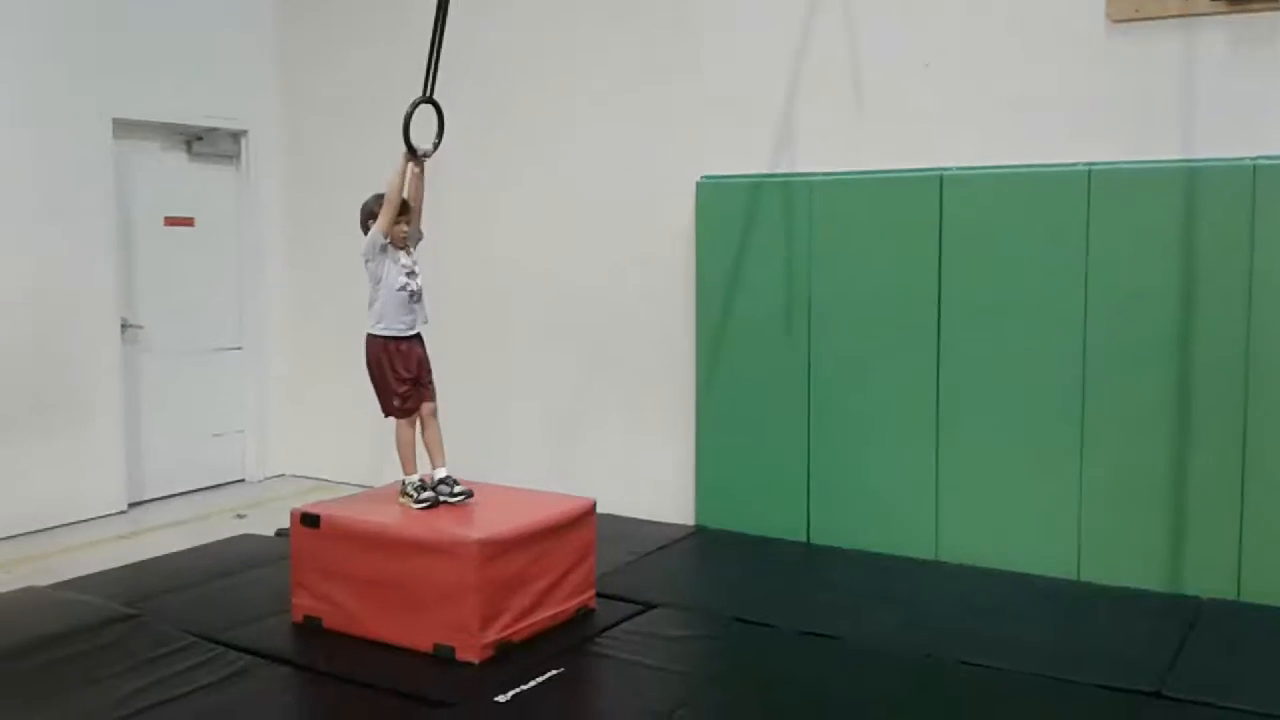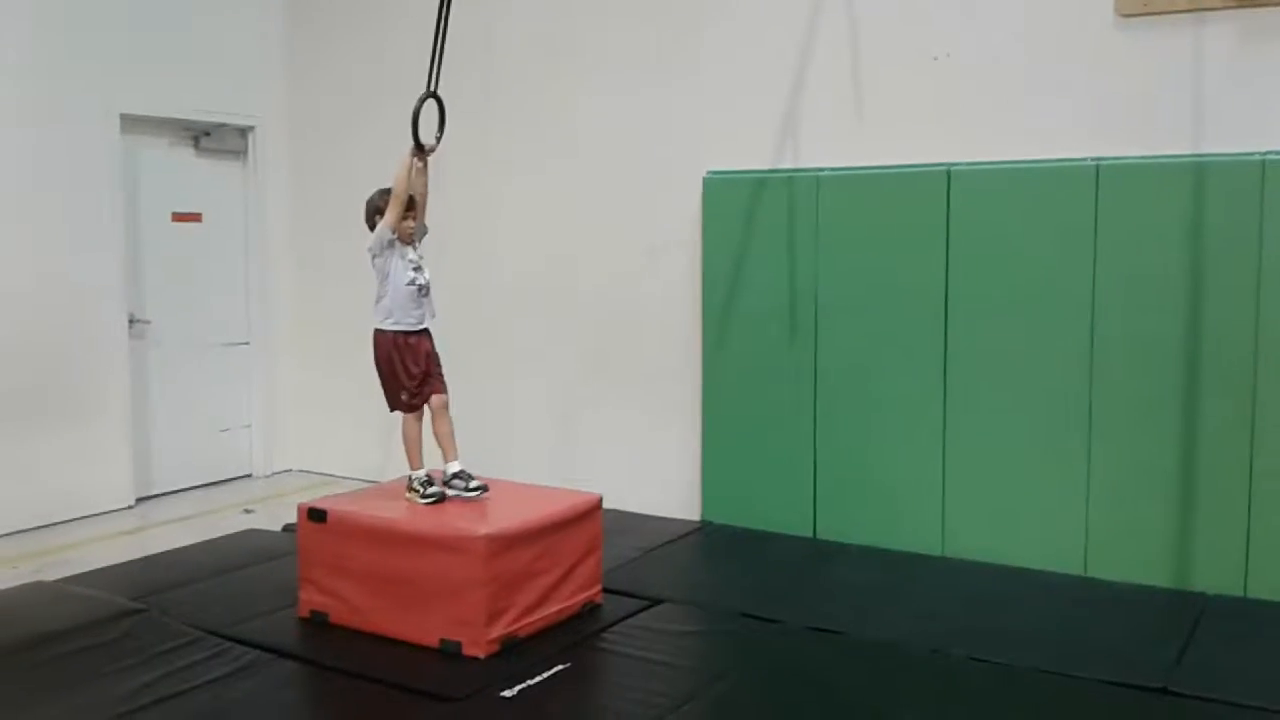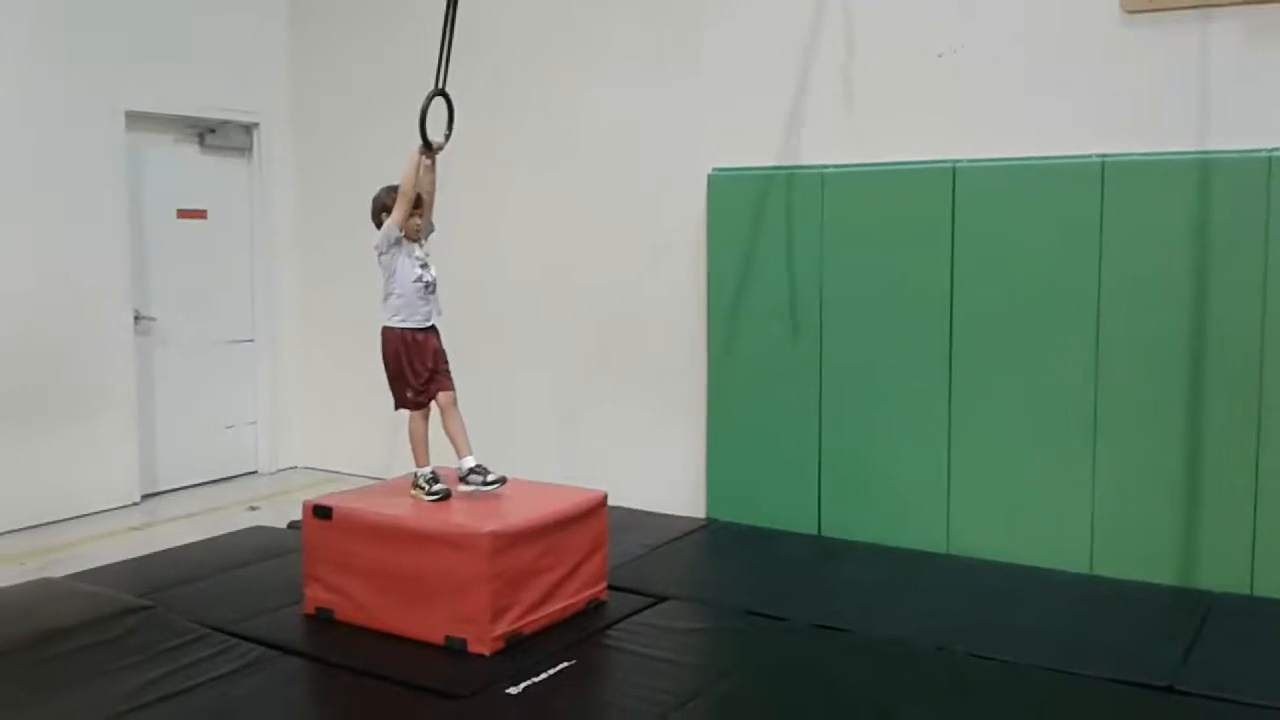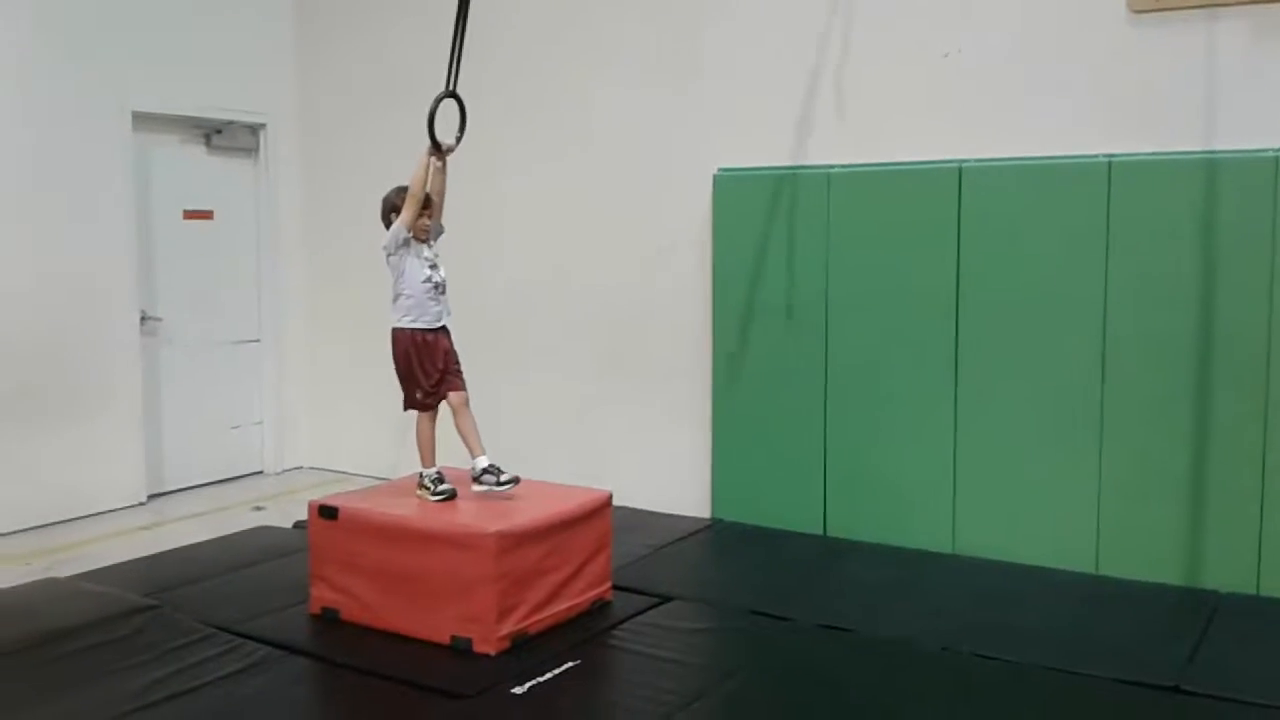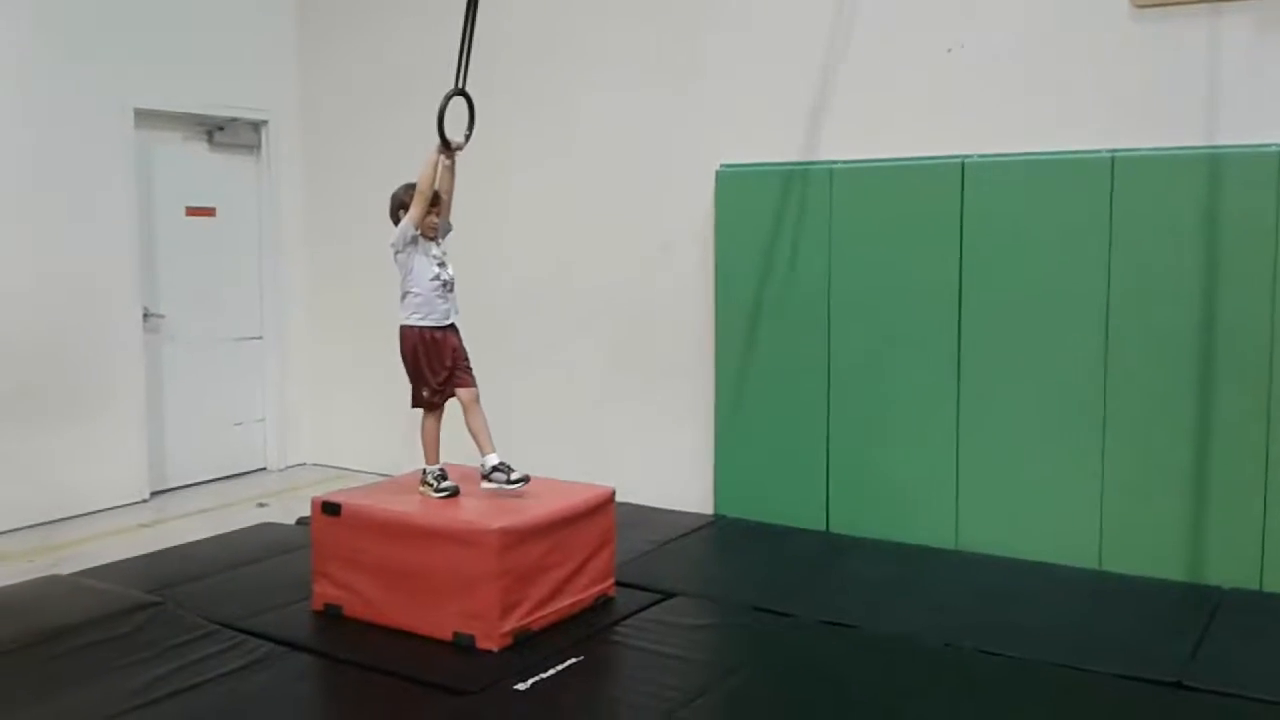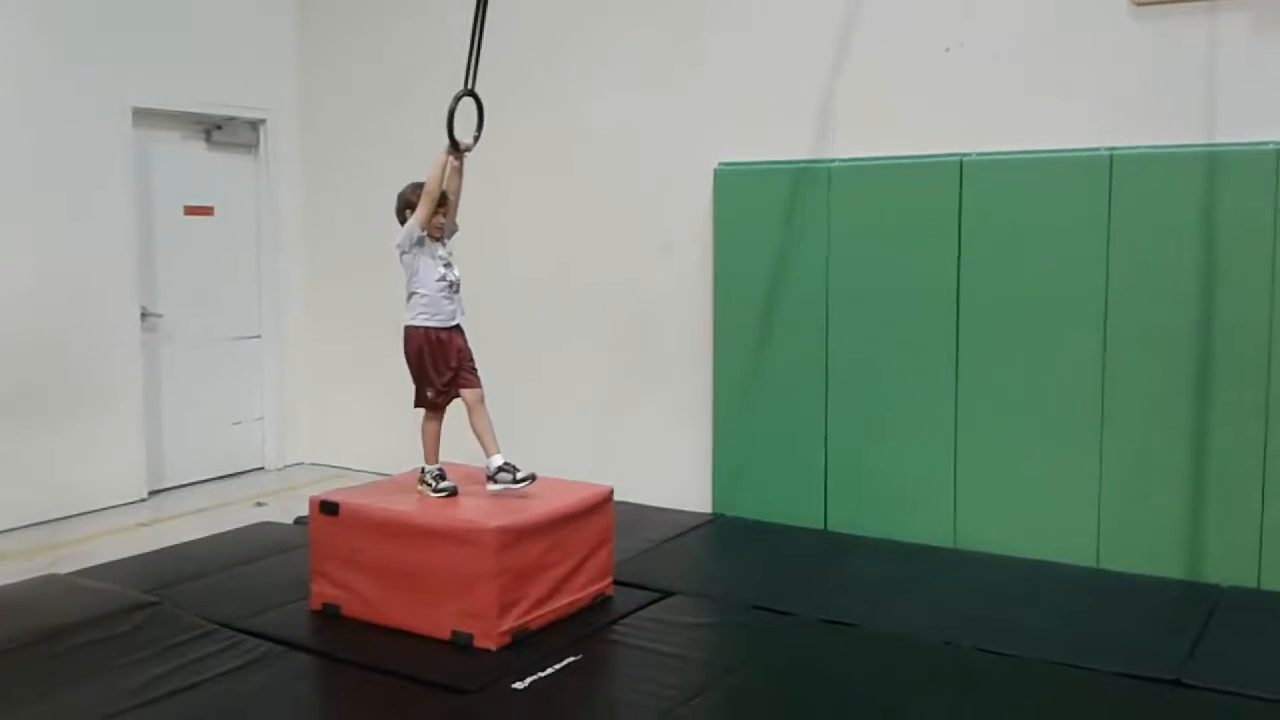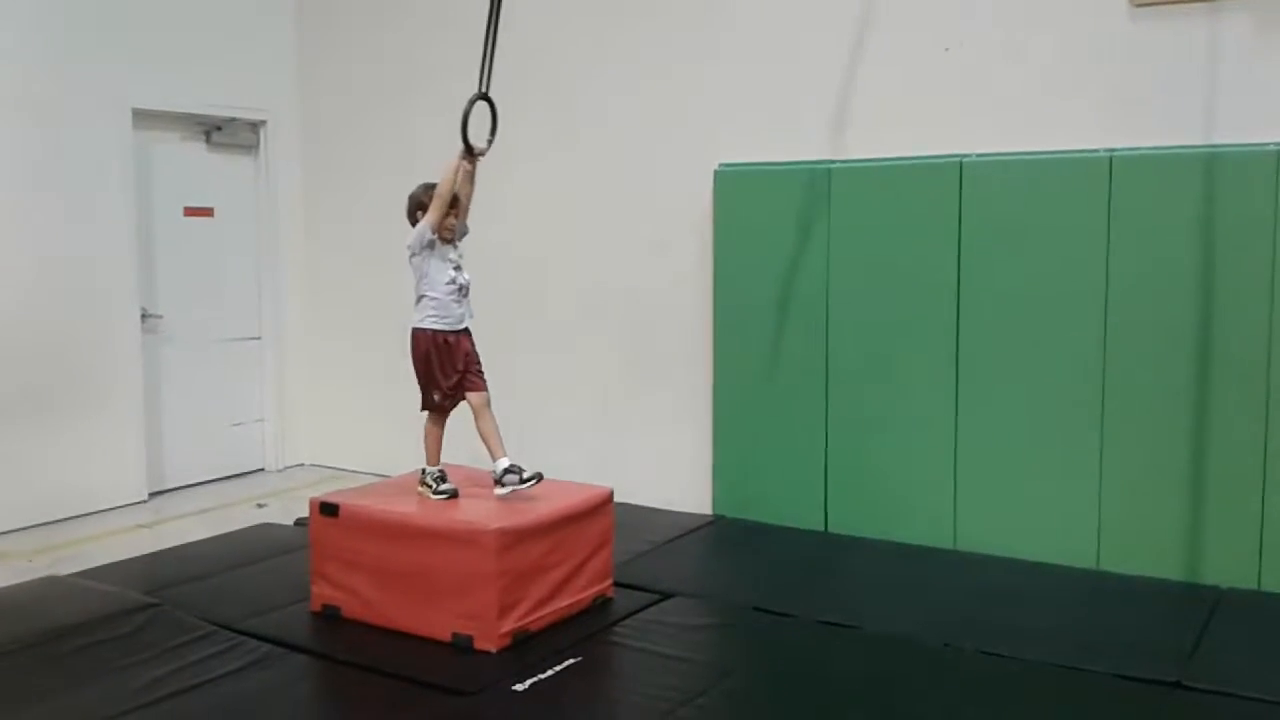
dt=0.1s
person 1, frame 1
left shoulder: (408, 248)
right shoulder: (375, 251)
left elbow: (415, 205)
right elbow: (390, 204)
left wrist: (418, 168)
right wrist: (403, 162)
left hip: (413, 341)
right hip: (385, 343)
left knee: (428, 410)
right knee: (406, 414)
left ankle: (441, 478)
right ankle: (411, 483)
person 1, frame 2
left shoulder: (412, 244)
right shoulder: (381, 246)
left elbow: (419, 199)
right elbow: (397, 198)
left wrist: (422, 162)
right wrist: (409, 156)
left hip: (421, 335)
right hip: (393, 337)
left knee: (440, 402)
right knee: (412, 408)
left ankle: (454, 474)
right ankle: (417, 479)
person 1, frame 3
left shoulder: (419, 241)
right shoulder: (388, 244)
left elbow: (426, 197)
right elbow: (404, 196)
left wrist: (430, 160)
right wrist: (417, 154)
left hip: (428, 333)
right hip: (401, 335)
left knee: (448, 400)
right knee: (419, 406)
left ankle: (469, 468)
right ankle: (423, 476)
person 1, frame 4
left shoulder: (428, 242)
right shoulder: (396, 245)
left elbow: (436, 198)
right elbow: (413, 197)
left wrist: (441, 162)
right wrist: (427, 156)
left hip: (439, 333)
right hip: (411, 335)
left knee: (460, 400)
right knee: (427, 407)
left ankle: (482, 468)
right ankle: (429, 476)
person 1, frame 5
left shoulder: (436, 239)
right shoulder: (404, 242)
left elbow: (444, 196)
right elbow: (421, 196)
left wrist: (449, 159)
right wrist: (436, 154)
left hip: (447, 331)
right hip: (419, 333)
left knee: (470, 397)
right knee: (432, 405)
left ankle: (491, 466)
right ankle: (432, 473)
person 1, frame 6
left shoulder: (442, 240)
right shoulder: (410, 242)
left elbow: (452, 196)
right elbow: (428, 196)
left wrist: (458, 160)
right wrist: (444, 155)
left hip: (452, 332)
right hip: (423, 334)
left knee: (474, 397)
right knee: (434, 406)
left ankle: (497, 467)
right ankle: (430, 472)
person 1, frame 7
left shoulder: (453, 242)
right shoulder: (420, 244)
left elbow: (463, 200)
right elbow: (440, 199)
left wrist: (470, 164)
right wrist: (458, 159)
left hip: (460, 335)
right hip: (431, 336)
left knee: (481, 401)
right knee: (439, 409)
left ankle: (504, 470)
right ankle: (431, 474)
